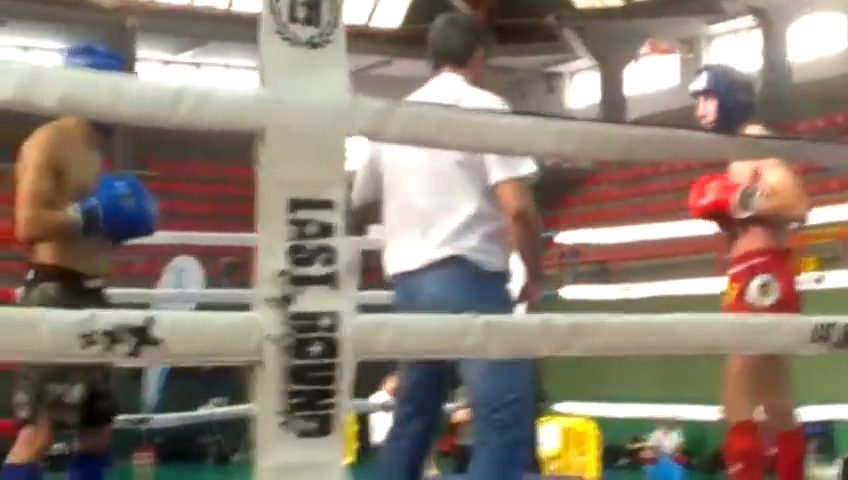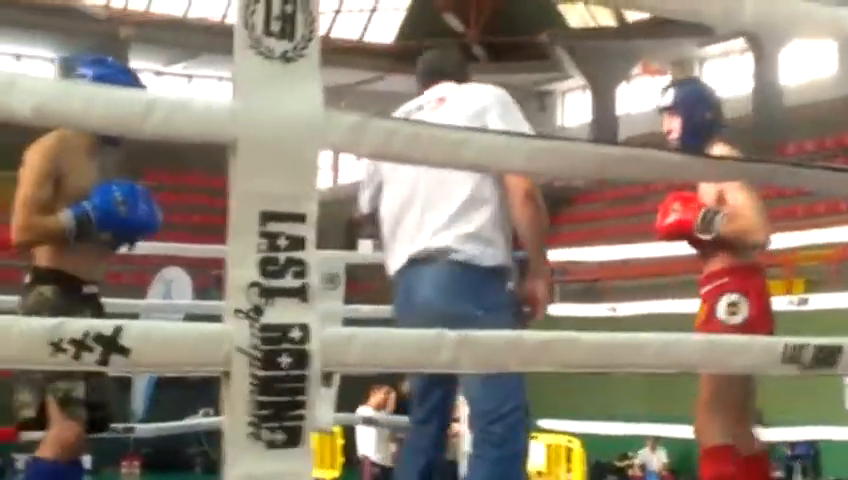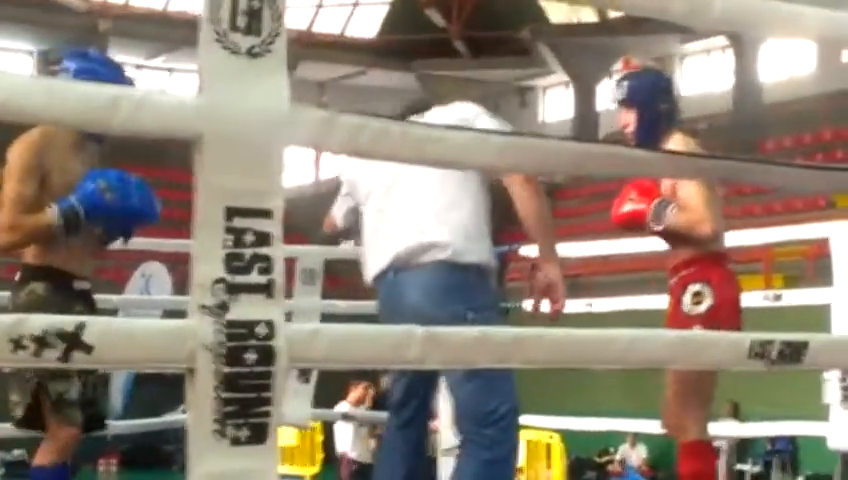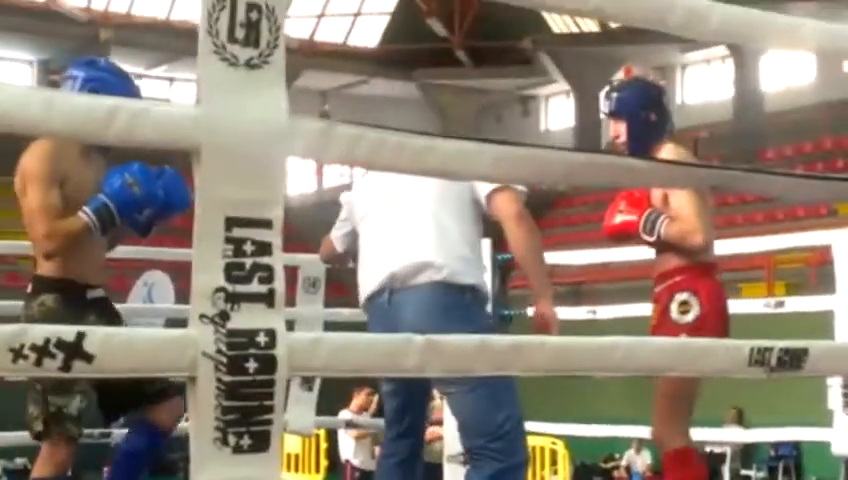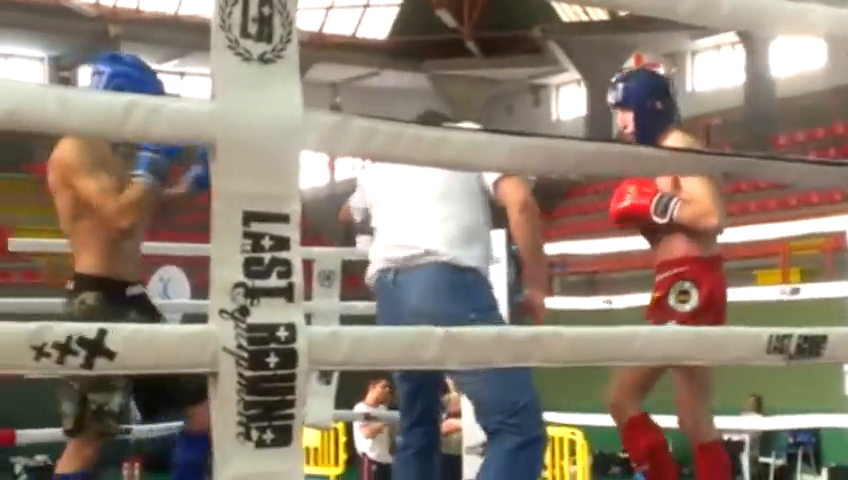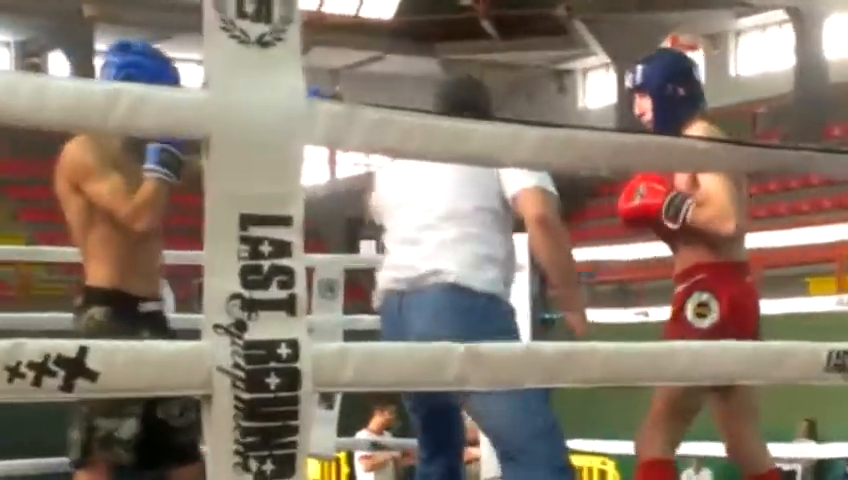
dt=0.2s
person 1, frame 1
left shoulder: (92, 151)
right shoulder: (49, 142)
left wrist: (115, 222)
right wrist: (93, 213)
left hip: (89, 296)
right hip: (54, 294)
left knee: (97, 430)
right knee: (39, 433)
person 1, frame 2
left shoulder: (99, 159)
right shoulder: (51, 150)
right elbow: (21, 231)
left wrist: (121, 228)
right wrist: (88, 217)
left hip: (86, 302)
right hip: (51, 299)
left knee: (77, 435)
right knee: (66, 431)
person 1, frame 3
left shoulder: (88, 154)
right shoulder: (35, 146)
left wrist: (115, 222)
right wrist: (75, 210)
left hip: (78, 297)
right hip: (42, 294)
left knee: (70, 432)
right knee: (63, 432)
person 1, frame 4
left shoulder: (94, 161)
right shoulder: (45, 156)
right elbow: (47, 241)
left wrist: (140, 215)
right wrist: (107, 207)
left hip: (96, 307)
right hip: (57, 307)
left knee: (166, 406)
right knee: (60, 444)
person 1, frame 5
left shoulder: (116, 153)
right shoulder: (75, 151)
left elbow: (136, 212)
right elbow: (123, 217)
left wrist: (197, 178)
right wrist: (154, 157)
left hip: (134, 301)
right hip: (98, 303)
left knee: (202, 411)
right knee: (88, 439)
person 1, frame 6
left shoulder: (136, 152)
right shoulder: (85, 152)
right elbow: (142, 220)
right wrist: (166, 149)
left hip: (150, 320)
right hip: (108, 320)
person 2, frame 1
right shoulder: (739, 154)
left elbow: (797, 207)
left wrist: (736, 199)
right wrist: (723, 211)
left hip: (762, 279)
right hip: (753, 281)
left knee: (738, 402)
right knee: (775, 405)
person 2, frame 2
left shoulder: (723, 161)
left elbow: (757, 232)
left wrist: (699, 220)
right wrist: (691, 227)
left hip: (733, 298)
right hip: (729, 299)
left knee: (709, 423)
right knee: (736, 428)
person 2, frame 3
left shoulder: (679, 151)
right shoulder: (670, 155)
left elbow: (706, 225)
left wrist: (652, 211)
right wrist: (652, 213)
left hip: (702, 287)
right hip: (696, 288)
left knee: (685, 419)
right knee: (678, 417)
person 2, frame 4
left shoulder: (673, 161)
right shoulder: (662, 166)
left elbow: (697, 235)
left wrist: (643, 221)
right wrist: (642, 222)
left hip: (689, 297)
right hip: (682, 298)
left knee: (669, 429)
right knee: (668, 429)
person 2, frame 5
left shoulder: (681, 148)
right shoulder: (666, 155)
left elbow: (712, 217)
left wrist: (655, 204)
right wrist: (644, 212)
left hip: (689, 285)
right hip: (684, 286)
left knee: (622, 399)
right knee: (696, 421)
person 2, frame 6
left shoulder: (702, 142)
left elbow: (728, 222)
left wrist: (667, 204)
right wrist: (658, 215)
left hip: (710, 294)
right hip: (727, 294)
left knee: (655, 436)
person 3, frame 1
right shoulder: (484, 107)
left elbow: (360, 198)
right elbow: (516, 206)
right wrist: (534, 275)
left hip: (410, 285)
right hip: (468, 282)
left knee: (413, 417)
right knee: (505, 418)
person 3, frame 2
right shoulder: (486, 98)
left elbow: (365, 207)
right elbow: (524, 189)
right wrist: (539, 271)
left hip: (410, 286)
right hip: (469, 279)
left knee: (427, 419)
right knee: (501, 426)
person 3, frame 3
left shoulder: (367, 154)
right shoulder: (463, 116)
left elbow: (333, 225)
right elbow: (521, 178)
right wrist: (549, 259)
left hip: (392, 288)
right hip: (453, 279)
left knee: (405, 421)
right knee: (491, 429)
person 3, frame 4
left shoulder: (365, 185)
left elbow: (329, 251)
right elbow: (513, 213)
right wrist: (543, 295)
left hip: (384, 312)
right hip: (443, 300)
left knee: (401, 437)
right knee: (500, 449)
person 3, frame 5
left shoulder: (382, 166)
right elbow: (520, 201)
right wrist: (536, 285)
left hip: (391, 293)
right hip: (448, 284)
left knee: (417, 424)
right knee: (518, 427)
person 3, frame 6
left shoulder: (399, 166)
left elbow: (379, 205)
right elbow: (539, 216)
right wrist: (575, 311)
left hip: (399, 316)
right hip: (464, 307)
